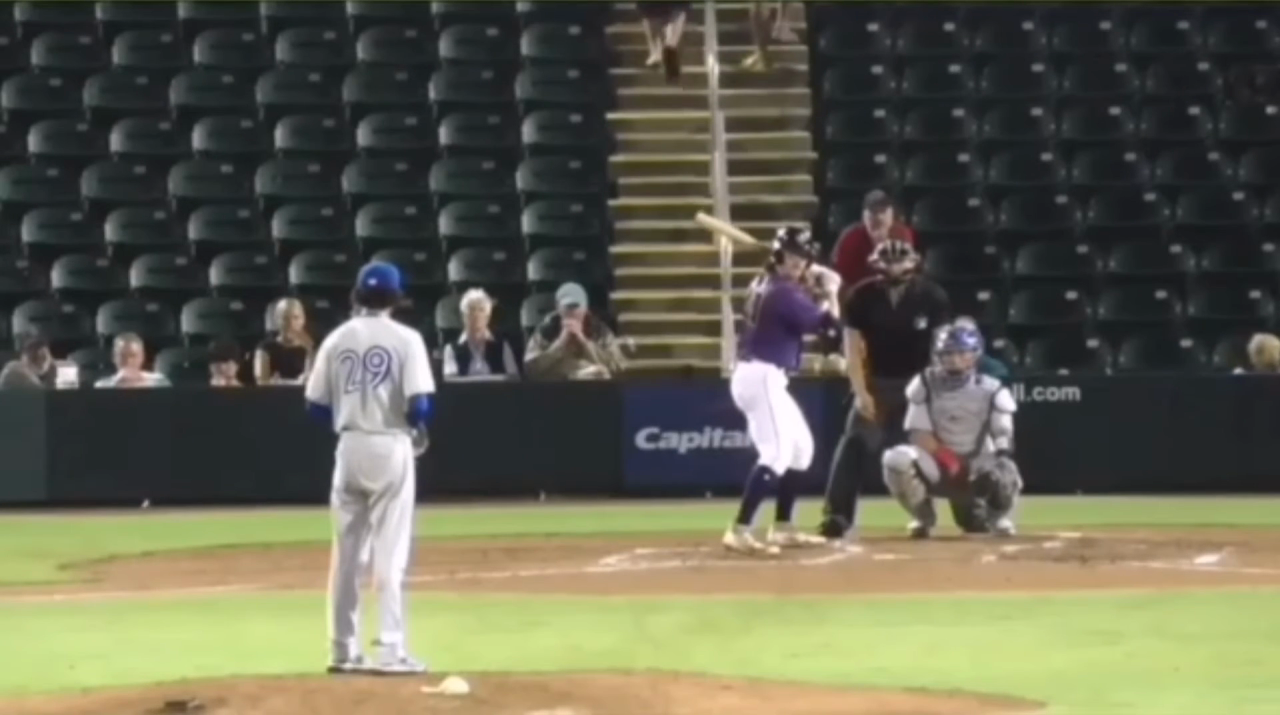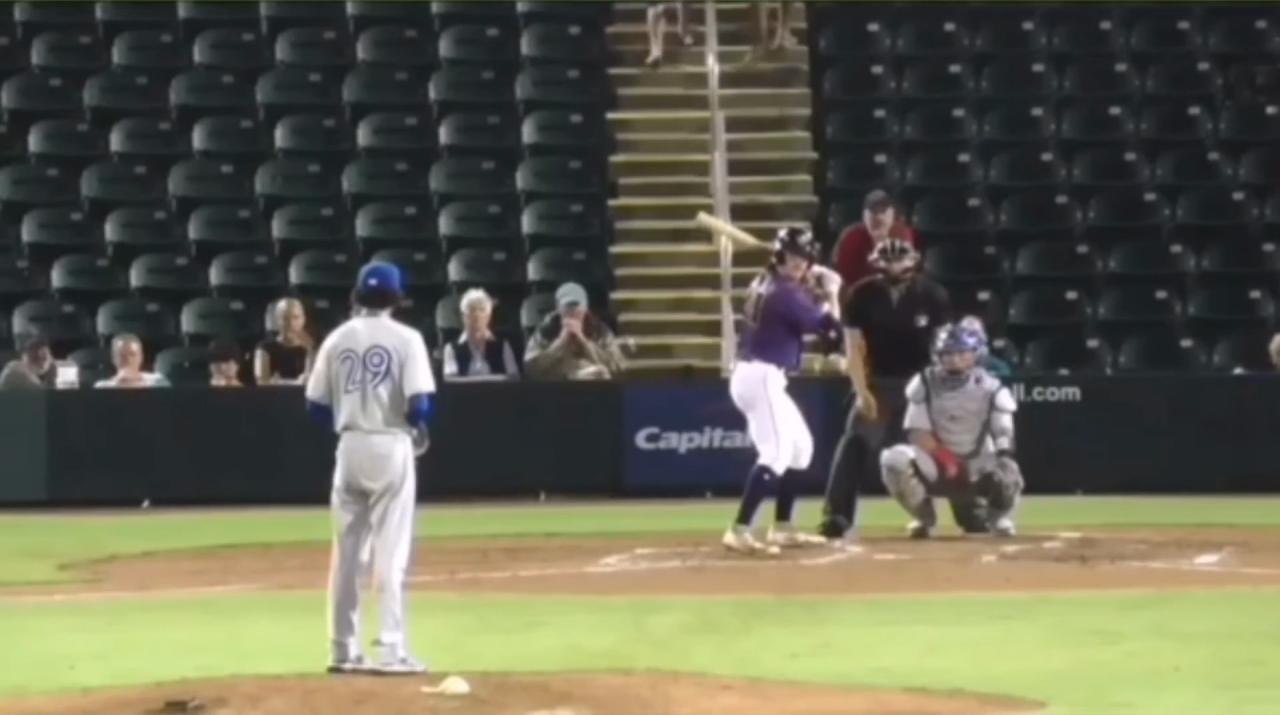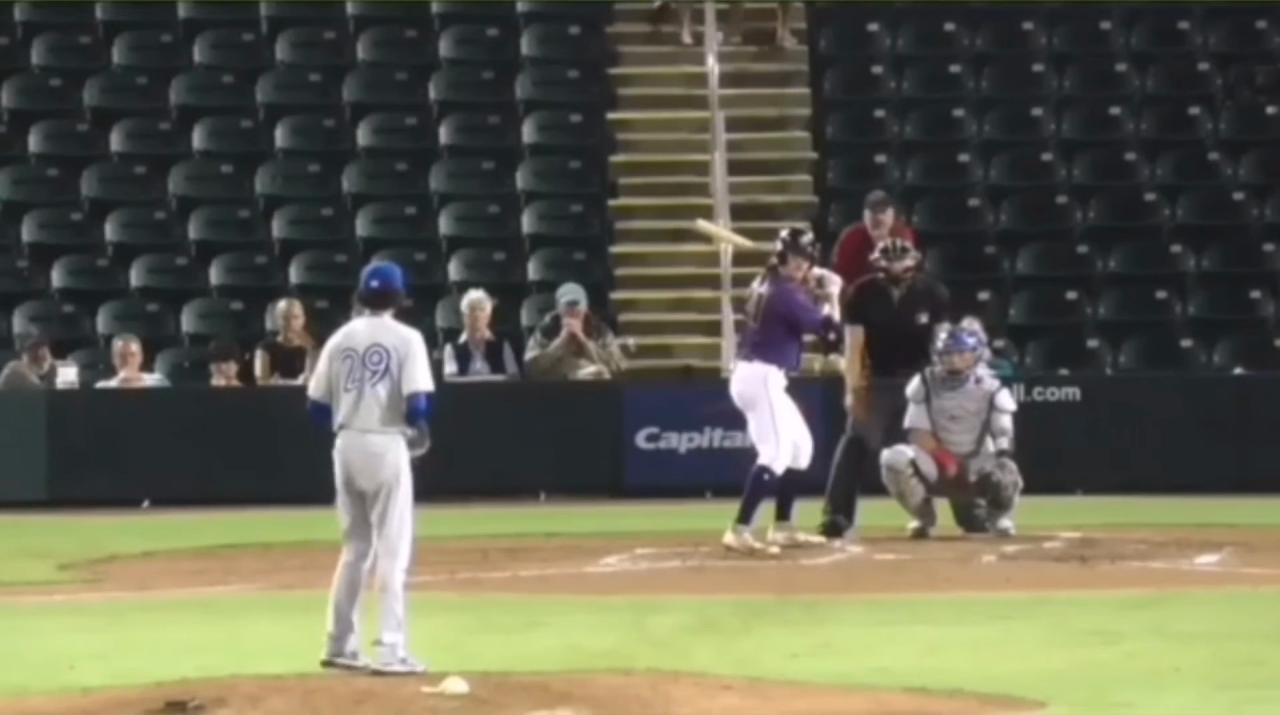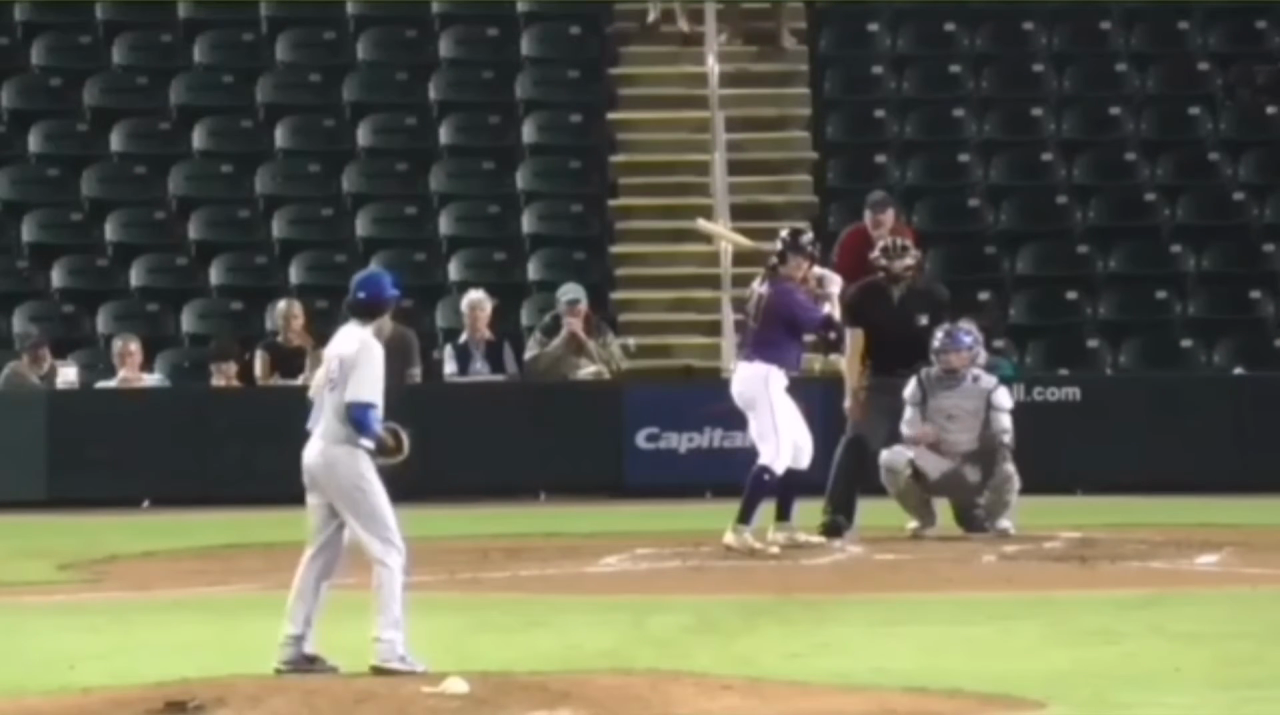
dt=0.4s
person 1, frame 1
left shoulder: (336, 339)
right shoulder: (405, 338)
left elbow: (316, 405)
right elbow: (419, 405)
right wrist: (416, 428)
left hip: (349, 448)
right hip: (390, 448)
left knee: (346, 553)
right knee: (389, 553)
left ankle: (344, 650)
right ankle: (391, 651)
person 1, frame 2
left shoulder: (336, 339)
right shoulder: (406, 338)
left elbow: (316, 405)
right elbow: (420, 404)
right wrist: (414, 427)
left hip: (349, 448)
right hip: (390, 448)
left knee: (347, 552)
right knee: (390, 553)
left ankle: (344, 649)
right ankle: (390, 650)
person 1, frame 3
left shoulder: (340, 338)
right shoulder: (406, 337)
left elbow: (317, 404)
right elbow: (417, 404)
right wrist: (416, 430)
left hip: (346, 447)
right hip: (385, 448)
left knee: (357, 546)
right knee: (392, 551)
left ankle: (341, 643)
right ankle: (392, 652)
person 1, frame 4
left shoulder: (340, 339)
right shoulder: (368, 347)
left elbow: (318, 400)
right elbow: (356, 412)
right wrist: (381, 438)
left hip: (317, 452)
right hip: (344, 456)
left knee: (321, 553)
right knee: (388, 550)
left ankle: (294, 649)
right ankle: (390, 649)
person 2, frame 1
left shoulder: (765, 283)
right shoulder: (784, 291)
right elbow: (828, 321)
right wrist: (832, 290)
left hip: (762, 376)
right hip: (761, 377)
left knee: (801, 447)
right knee: (777, 452)
left ankle: (782, 528)
right ankle: (739, 531)
person 2, frame 2
left shoulder: (765, 283)
right shoulder: (784, 291)
left elbow: (801, 318)
right elbow: (828, 322)
left hip: (759, 376)
right hip: (760, 377)
left knee: (799, 446)
right knee: (777, 452)
left ankle: (782, 528)
right ankle: (739, 531)
person 2, frame 3
left shoulder: (766, 284)
right shoulder: (785, 292)
left elbow: (800, 317)
right elbow: (828, 325)
left hip: (760, 376)
right hip: (760, 377)
left knee: (800, 446)
right knee: (776, 452)
left ankle: (782, 528)
right ankle: (739, 531)
person 2, frame 4
left shoulder: (767, 284)
right shoulder: (785, 292)
left elbow: (801, 315)
right elbow: (828, 323)
left hip: (761, 376)
right hip: (761, 377)
left knee: (800, 446)
right knee: (777, 452)
left ankle: (782, 528)
right ankle: (739, 531)
person 3, frame 1
left shoulder: (931, 295)
right shoulder: (861, 296)
right elbow: (853, 349)
right wrist: (860, 392)
right hip: (877, 382)
right knee: (855, 446)
right ankle: (836, 518)
person 3, frame 2
left shoulder: (931, 294)
right shoulder: (861, 295)
right elbow: (854, 349)
right wrist: (862, 392)
right hip: (878, 382)
right knee: (855, 445)
right ankle: (836, 519)
person 3, frame 3
left shoulder: (933, 292)
right shoulder: (862, 293)
right elbow: (853, 345)
right wrist: (853, 390)
right hip: (878, 381)
right knee: (856, 444)
right ankle: (836, 518)
person 3, frame 4
left shoulder: (933, 294)
right shoulder: (861, 295)
right elbow: (854, 348)
right wrist: (852, 393)
right hip: (878, 382)
right knee: (856, 445)
right ankle: (836, 518)
person 4, frame 1
left shoulder: (991, 390)
right shoulder: (925, 385)
left elbow: (1004, 438)
right elbow: (919, 435)
left wrist: (1003, 463)
right wrist: (948, 460)
left hip: (978, 465)
right hip: (937, 463)
left knee: (1004, 476)
right knee: (897, 459)
left ankle: (997, 515)
right ankle: (923, 517)
person 4, frame 2
left shoulder: (991, 388)
right shoulder: (924, 384)
left elbow: (1004, 436)
right elbow: (917, 434)
left wrist: (1004, 463)
right wrist: (947, 460)
left hip: (978, 464)
right hip: (936, 463)
left knee: (1006, 476)
right knee: (894, 459)
left ankle: (997, 515)
right ankle: (924, 516)
person 4, frame 3
left shoulder: (991, 388)
right shoulder: (925, 383)
left elbow: (1004, 435)
right elbow: (918, 434)
left wrist: (1003, 463)
right wrist: (947, 461)
left hip: (978, 464)
right hip: (935, 462)
left knee: (1006, 476)
right knee: (894, 458)
left ankle: (997, 515)
right ankle: (924, 516)
person 4, frame 4
left shoulder: (989, 387)
right shoulder: (922, 384)
left elbow: (1004, 434)
right elbow: (910, 434)
left wrist: (1002, 449)
right wrist: (919, 435)
left hip: (976, 464)
right hip: (934, 463)
left knee: (1005, 473)
right knee: (893, 459)
left ankle: (996, 516)
right ankle: (924, 517)
